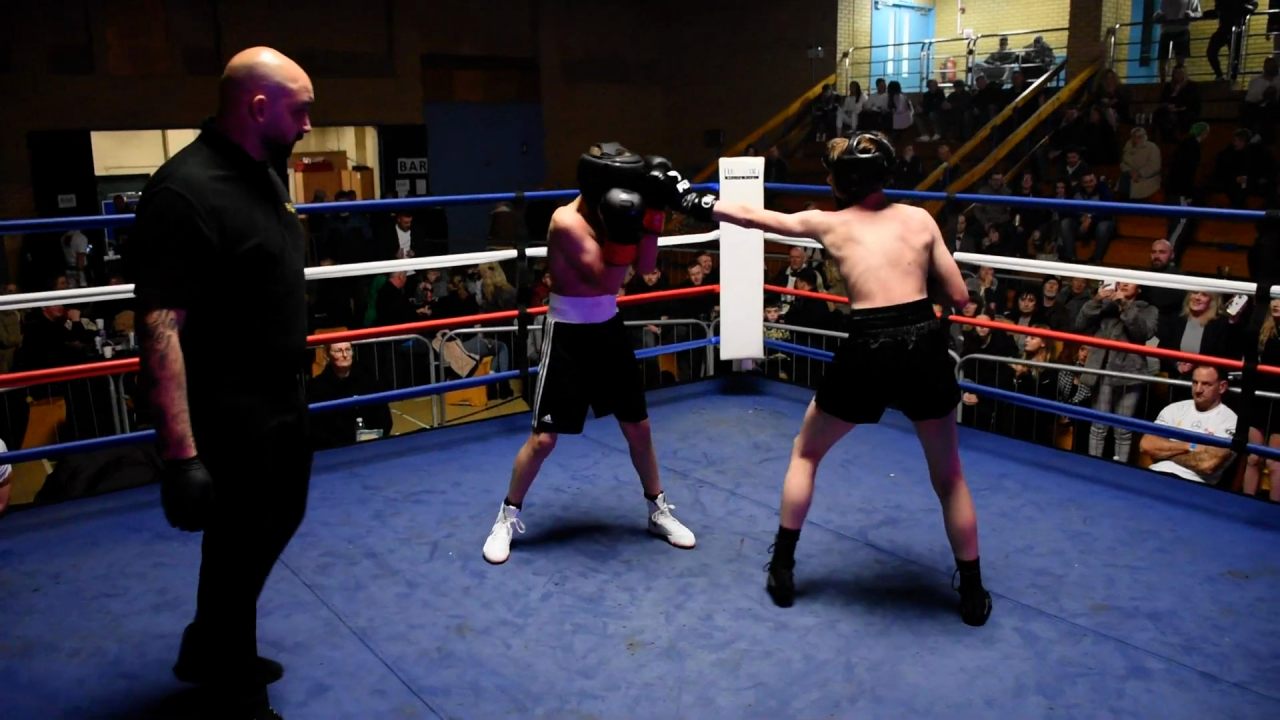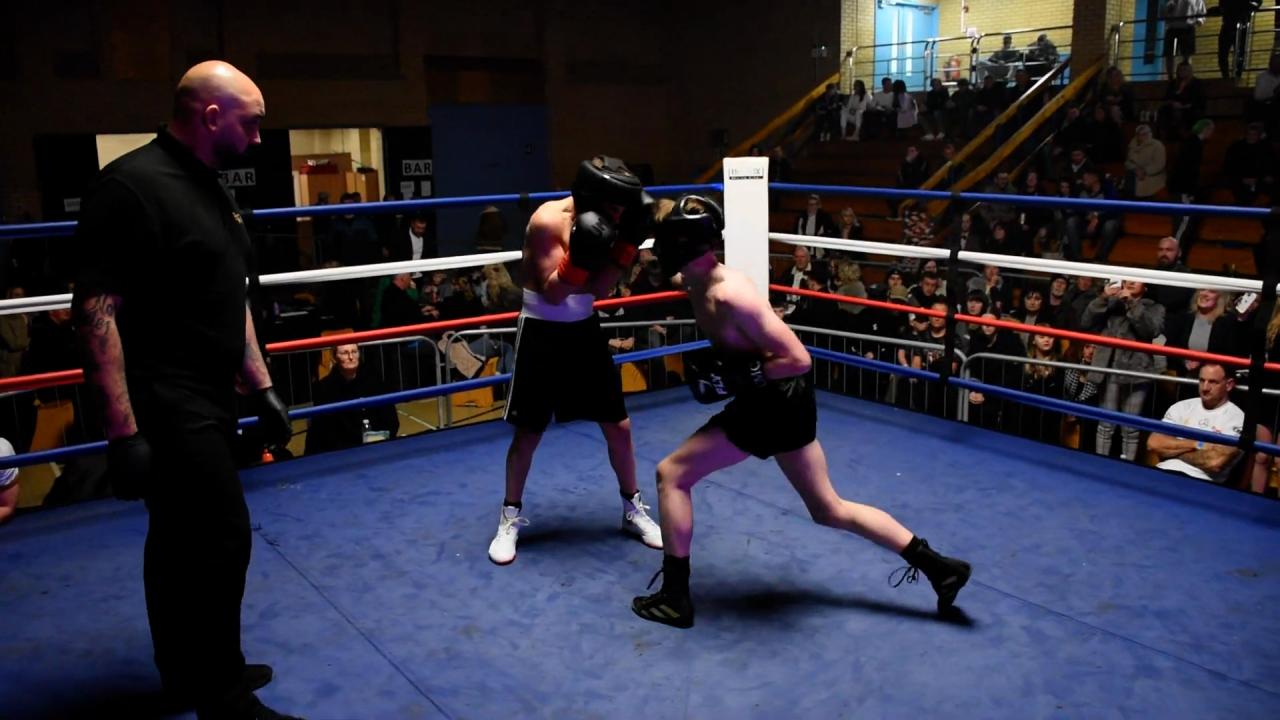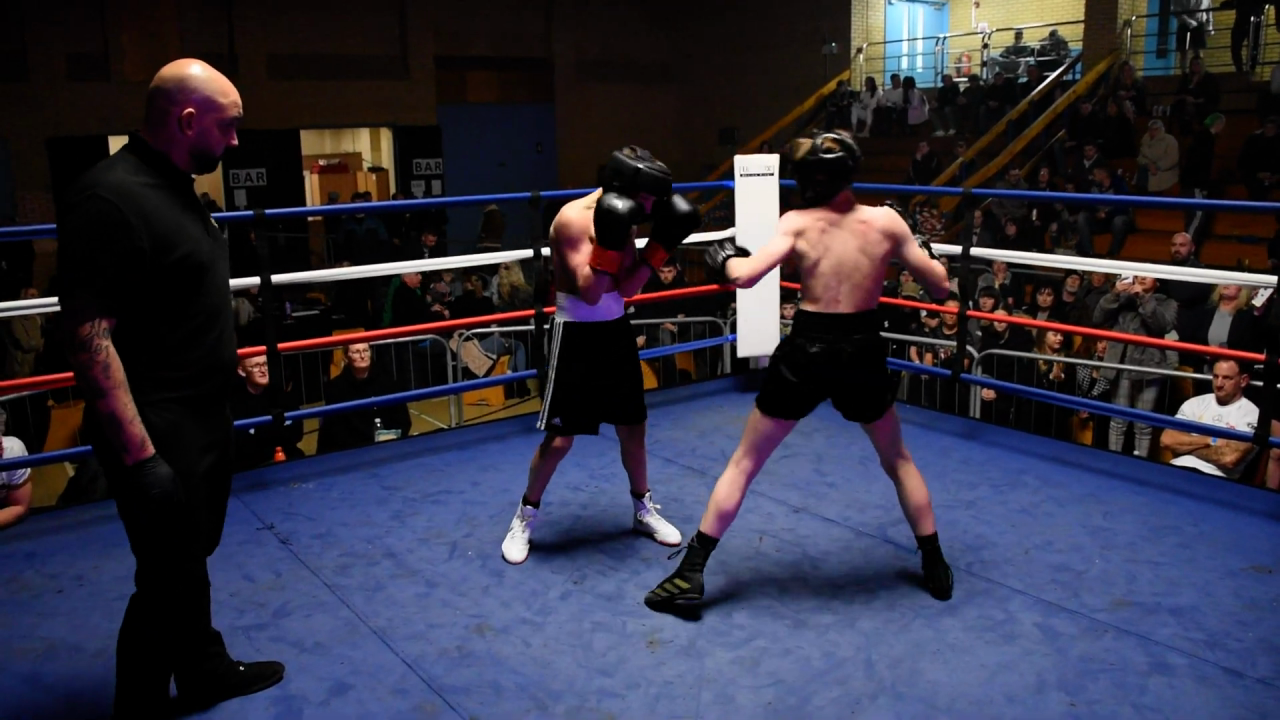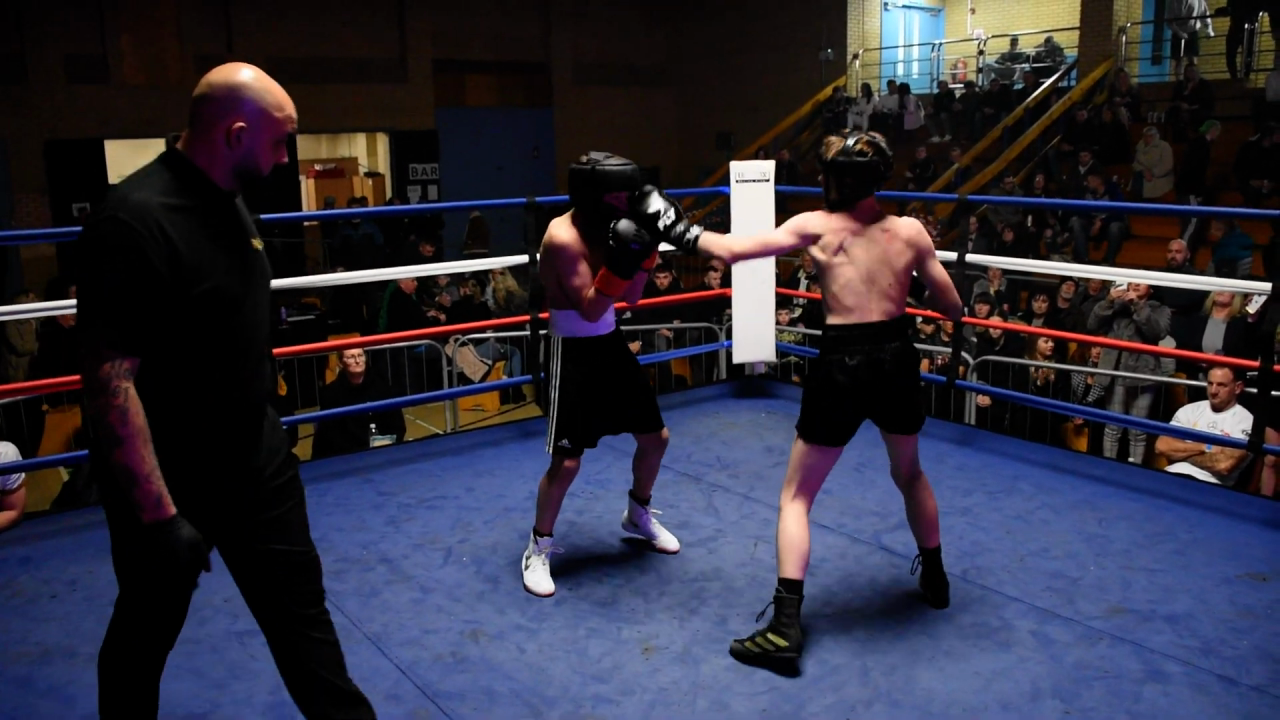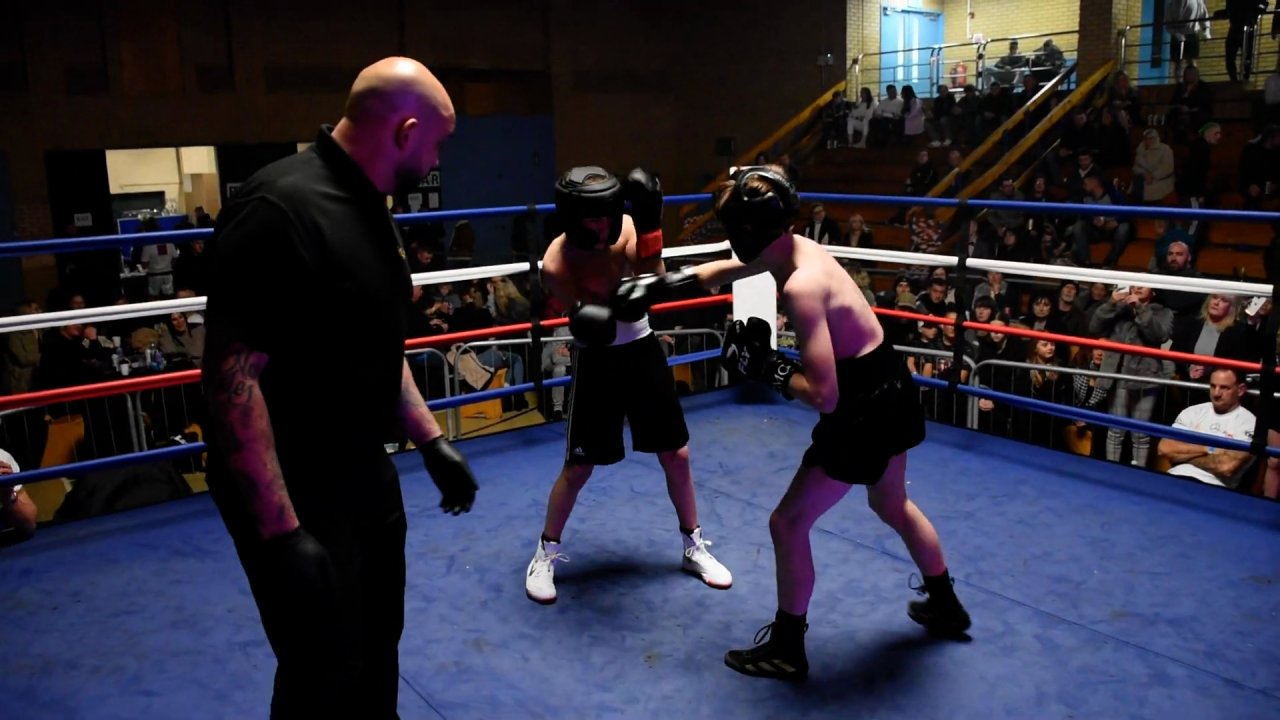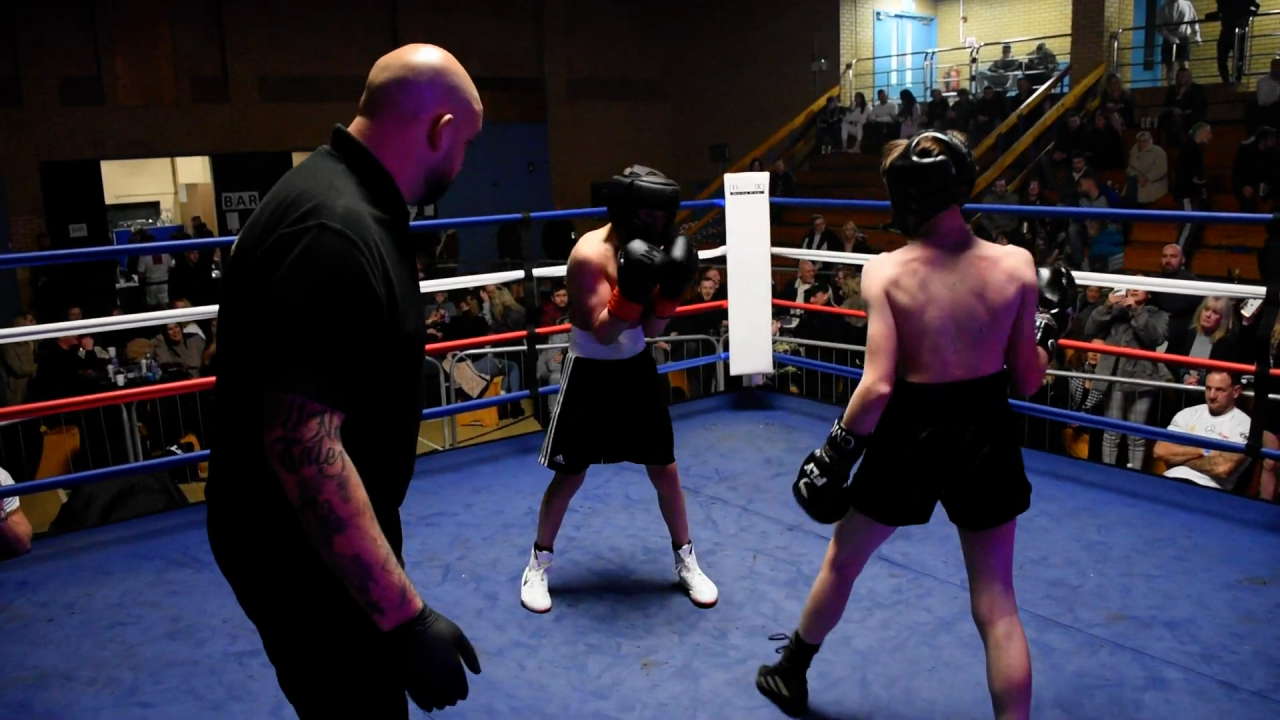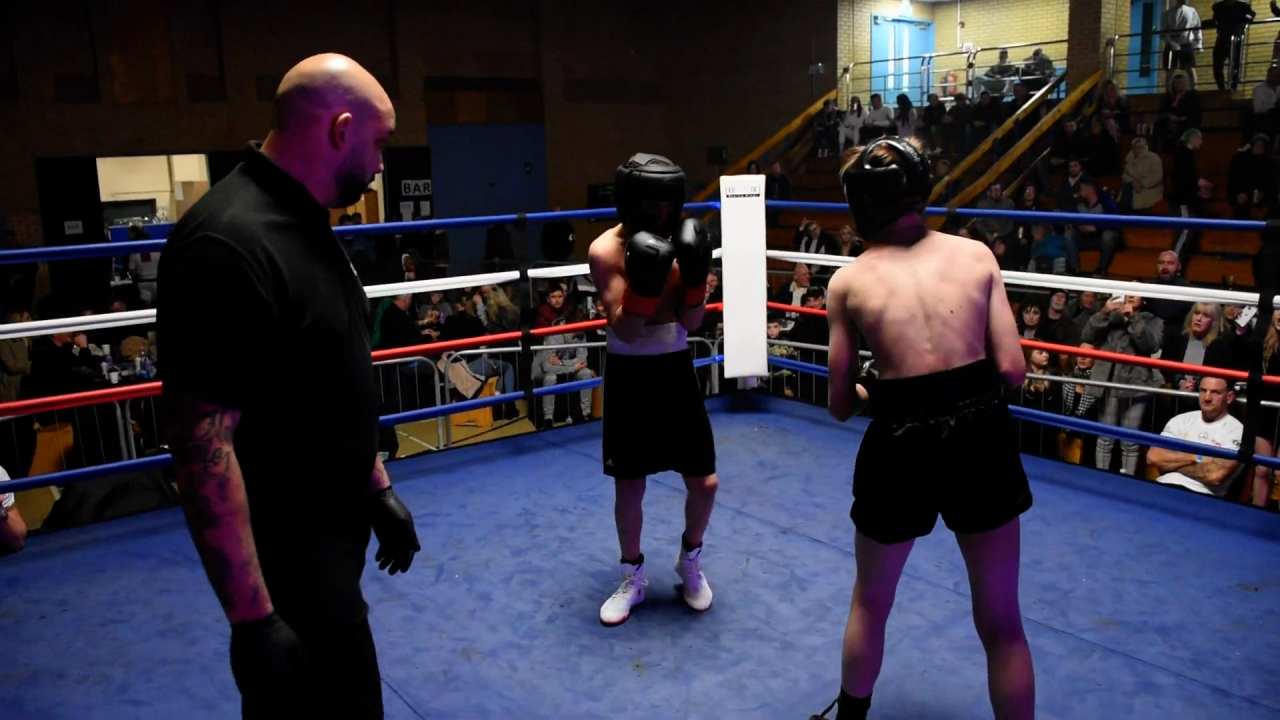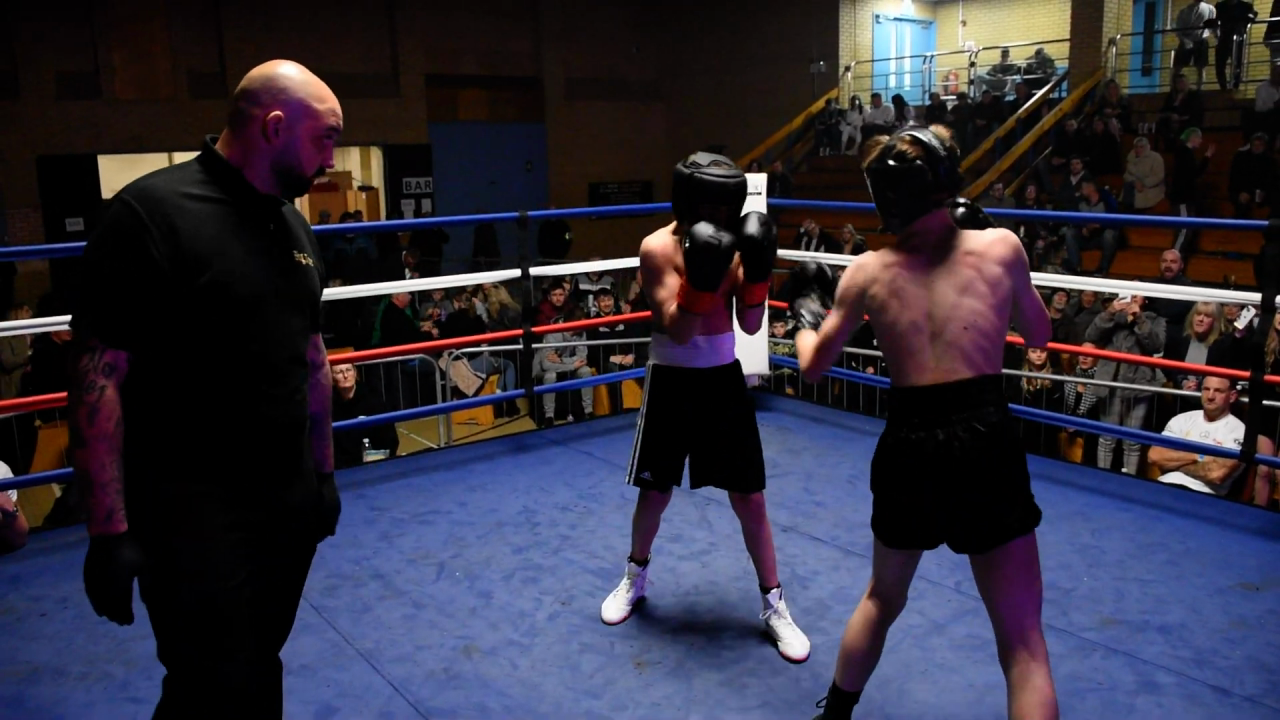
dt=0.5s
person 1, frame 1
left shoulder: (266, 175)
right shoulder: (185, 191)
right elbow: (160, 329)
left wrist: (292, 382)
right wrist: (181, 452)
left hip: (274, 399)
right hip: (227, 410)
left knee: (277, 523)
right knee: (237, 546)
left ankle: (209, 652)
person 1, frame 2
left shoulder: (209, 187)
right shoulder: (132, 185)
right elbow: (96, 313)
left wrist: (262, 388)
right wrist: (122, 430)
left hip: (207, 399)
right hip: (165, 405)
left knee: (182, 538)
right knee: (222, 539)
person 1, frame 3
left shoulder: (175, 188)
right shoulder: (110, 200)
right elbow: (90, 340)
right wrist: (141, 455)
left hip: (204, 418)
right hip: (158, 432)
left knee: (192, 554)
right knee: (167, 578)
person 1, frame 4
left shoulder: (228, 204)
right shoulder: (134, 222)
right elbow: (110, 380)
right wrist: (159, 513)
left hip: (252, 448)
right hip: (168, 470)
left knee: (294, 593)
right knee: (149, 624)
person 1, frame 5
left shoulder: (366, 207)
right shoulder: (283, 209)
right elbow: (234, 375)
left wrist: (432, 442)
right wrist: (281, 526)
left hip: (362, 475)
right hip: (293, 491)
left knee: (375, 641)
person 1, frame 6
left shoulder: (348, 203)
right shoulder: (332, 231)
right elbow: (302, 444)
right wrist: (403, 613)
left hip: (331, 529)
right hip: (305, 546)
person 1, frame 7
left shoulder: (306, 225)
right shoulder: (228, 245)
right elbow: (204, 444)
left wrist: (378, 489)
right wrist: (253, 615)
left hip: (328, 521)
right hip: (283, 542)
person 1, frame 8
left shoulder: (291, 224)
right shoulder: (151, 213)
right elbow: (98, 377)
left wrist: (322, 472)
right wrist: (110, 530)
left hip: (285, 500)
right hip: (191, 508)
person 2, frame 1
left shoulder: (829, 223)
right shoulder: (919, 220)
left elbow: (752, 217)
right elbow: (959, 296)
left wrist: (692, 199)
left hip: (868, 350)
right hip: (925, 345)
left knee: (805, 455)
right knee: (948, 476)
left ankle: (781, 571)
right ankle: (973, 592)
person 2, frame 2
left shoulder: (727, 292)
right shoulder: (706, 273)
left elbow: (799, 359)
left wrist: (736, 376)
left hip: (769, 399)
right hip: (788, 396)
left knee: (671, 475)
right knee: (829, 508)
left ankle: (674, 597)
right ankle: (938, 566)
person 2, frame 3
left shoulder: (797, 223)
right shoulder: (888, 222)
left elbow: (745, 276)
right elbow: (943, 290)
left wrist: (721, 259)
right wrist: (911, 253)
left hip: (807, 353)
right hip: (862, 353)
left knee: (743, 462)
right knee: (897, 459)
left ankle: (690, 573)
right ankle: (935, 567)
person 2, frame 4
left shoulder: (816, 226)
right shoulder: (910, 231)
left elbow: (730, 250)
right elbow: (954, 308)
left wrist: (674, 225)
left hip: (843, 366)
right hip: (896, 361)
left knee: (796, 496)
right knee: (910, 475)
left ankle: (786, 625)
right ankle: (934, 579)
person 2, frame 5
left shoulder: (802, 288)
right shoulder: (790, 243)
left elbow: (826, 396)
right elbow: (730, 268)
left wrist: (771, 369)
right wrist: (660, 284)
left hip: (867, 409)
right hip: (893, 387)
left knee: (790, 522)
right knee: (893, 506)
left ankle: (786, 648)
right ankle: (946, 606)
person 2, frame 6
left shoulder: (886, 273)
right shoulder: (1018, 266)
left elbow: (878, 387)
right elbow: (1027, 382)
left wrist: (834, 453)
right wrist: (1049, 323)
left hip: (911, 437)
right hip: (987, 438)
left knee: (842, 559)
right knee: (996, 608)
person 2, frame 7
left shoulder: (849, 281)
right shoulder: (975, 255)
left elbow: (841, 406)
right elbow: (1012, 370)
left hip: (901, 442)
right hip: (981, 433)
left knee: (871, 601)
right knee: (1001, 621)
person 2, frame 8
left shoulder: (868, 274)
right shoulder: (999, 248)
left elbow: (813, 365)
right elbow: (1040, 335)
left wrist: (808, 309)
left hip: (907, 451)
right hip: (984, 444)
left knee: (882, 600)
right knee: (1023, 647)
person 3, frame 1
left shoulder: (610, 215)
right shoulder: (568, 222)
left elbow: (645, 266)
right elbow: (614, 279)
left wrist: (653, 209)
right wrist: (621, 234)
left hip: (608, 329)
right hip: (569, 336)
left knee: (638, 427)
right knee: (544, 437)
left ankle: (659, 510)
right ankle: (508, 517)
person 3, frame 2
left shoulder: (598, 222)
right shoulder: (547, 221)
left elbow: (600, 291)
right elbow: (553, 293)
left wrist: (628, 242)
right wrist: (579, 256)
left hip: (585, 330)
right hip: (542, 332)
left knee: (619, 427)
right knee: (527, 434)
left ankle: (633, 510)
right ankle: (510, 519)
person 3, frame 3
left shoulder: (621, 220)
right shoulder: (573, 219)
left elbow: (628, 288)
right elbow: (589, 292)
left wrist: (664, 241)
right wrist: (612, 242)
left hip: (616, 331)
right hip: (577, 336)
left knee: (633, 428)
right knee: (559, 440)
left ankle: (644, 508)
right ankle: (525, 515)
person 3, frame 4
left shoulder: (608, 228)
right shoulder: (563, 237)
left elbow: (631, 297)
right elbow: (591, 309)
left wrist: (647, 244)
right wrist: (619, 264)
left hip: (610, 343)
right hip: (574, 352)
left knee: (656, 436)
right knee: (567, 462)
left ankle: (640, 513)
right ankle: (538, 548)
person 3, frame 5
left shoulder: (625, 229)
right shoulder: (556, 263)
right elbow: (590, 329)
left wrist: (651, 226)
right wrist: (604, 319)
left hip: (642, 349)
right hip: (597, 360)
left knee: (676, 455)
right knee: (578, 467)
left ankle: (694, 547)
right ankle: (545, 555)
person 3, frame 6
left shoulder: (648, 249)
right shoulder: (589, 254)
left elbow: (652, 330)
right elbow: (605, 334)
left wrist: (673, 288)
right wrist: (629, 289)
left hip: (637, 366)
right hip: (591, 371)
left knee: (666, 471)
right knee: (568, 476)
left ankle: (686, 562)
right ankle: (538, 563)
person 3, frame 7
left shoulder: (678, 243)
right shoulder: (605, 251)
left elbow: (693, 322)
right elbow: (627, 333)
left wrist: (695, 273)
right wrist: (644, 285)
left hip: (676, 368)
right hip: (628, 374)
left knee: (705, 482)
right knee: (629, 486)
left ankle: (690, 557)
right ankle: (632, 577)
person 3, frame 8
left shoulder: (734, 246)
right shoulder: (658, 247)
left elbow: (750, 325)
right elbow: (679, 330)
left wrist: (757, 269)
right wrist: (700, 278)
left hip: (724, 378)
right hip: (672, 381)
left knee: (750, 499)
right knee: (654, 494)
left ankle: (774, 606)
right ankle: (635, 578)
